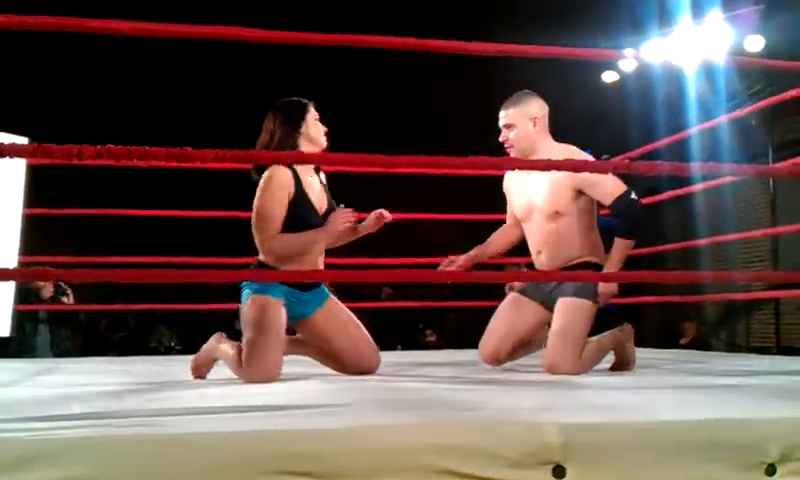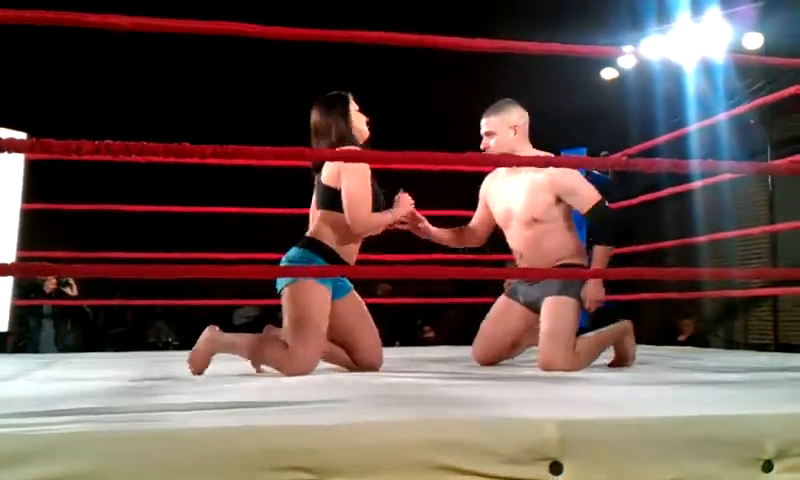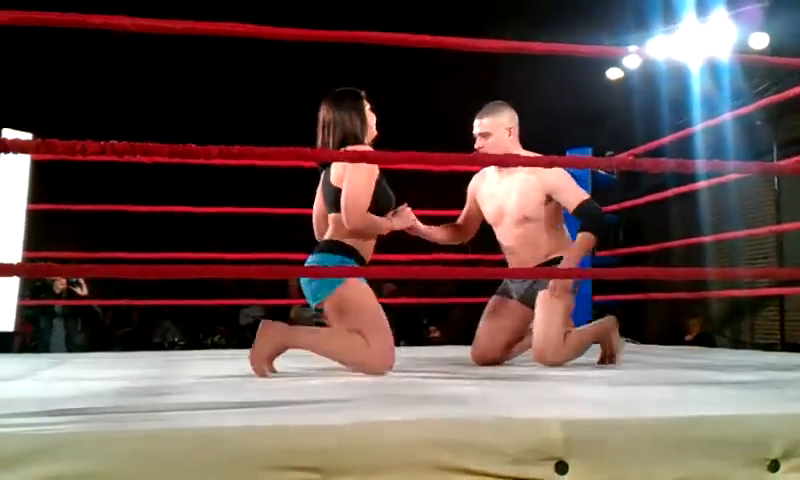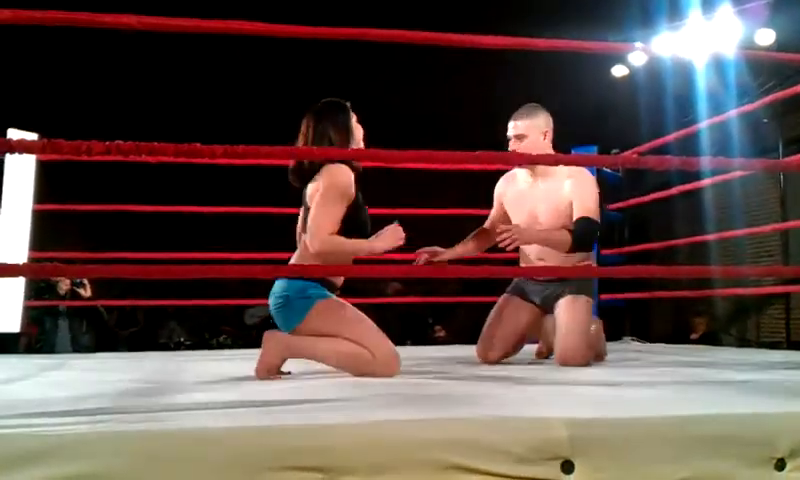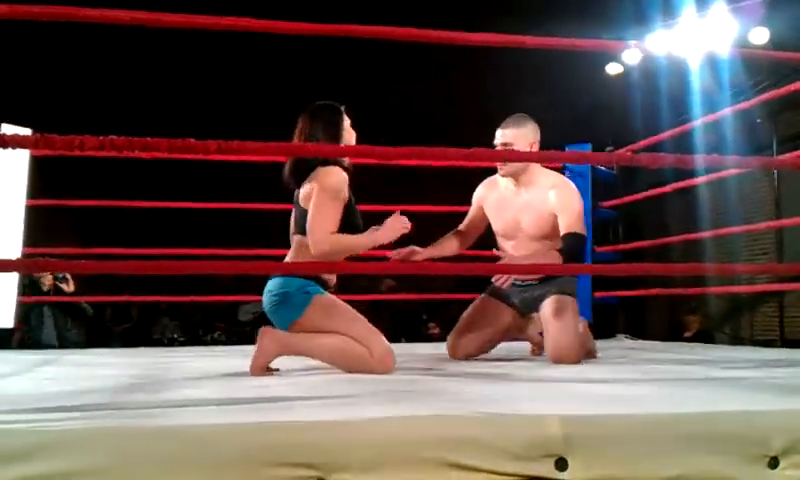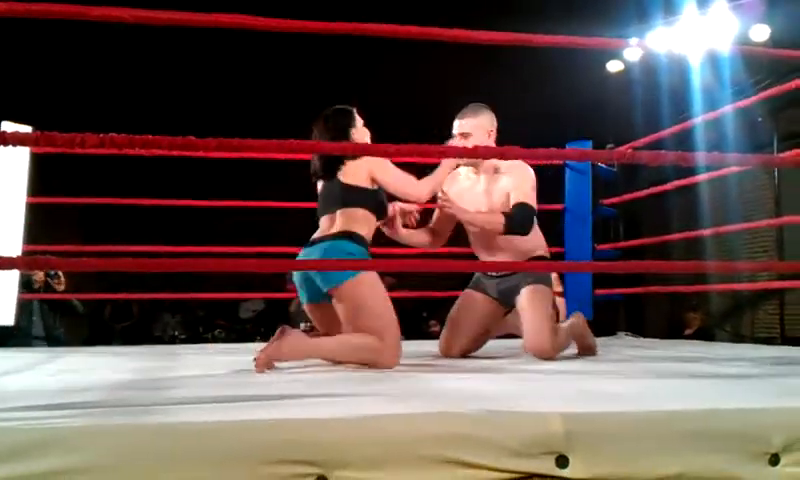
dt=0.3s
person 1, frame 1
left shoulder: (317, 176)
right shoulder: (278, 175)
right elbow: (268, 246)
left wrist: (363, 228)
right wrist: (324, 231)
left hip: (312, 291)
right hip: (270, 286)
left knee: (368, 362)
right knee: (261, 372)
left ankle: (285, 344)
right ankle: (220, 347)
person 1, frame 2
left shoulder: (331, 163)
right elbow: (360, 223)
left wrist: (383, 224)
right wrist: (396, 212)
right hip: (311, 264)
left knee: (370, 360)
right knee: (300, 363)
left ankle: (280, 338)
right ankle: (221, 340)
person 1, frame 3
left shoulder: (334, 165)
right shoulder: (360, 154)
right elbow: (352, 220)
left wrist: (385, 224)
right wrist: (394, 222)
left hip: (327, 264)
right hip: (337, 266)
left knee: (383, 357)
right knee: (378, 360)
left ankle: (289, 336)
right ankle: (279, 334)
person 1, frame 4
left shoulder: (324, 175)
right shoulder: (338, 174)
right elbow: (317, 245)
left wrist: (371, 243)
right wrist: (375, 244)
left hip: (302, 292)
right hip: (300, 293)
left knee: (379, 353)
right knee: (386, 362)
left ankle: (290, 340)
right ankle: (287, 344)
person 1, frame 5
left shoulder: (313, 177)
right shoulder: (332, 176)
right elbow: (321, 246)
left wrist: (371, 237)
right wrist: (379, 236)
left hip: (289, 290)
right hip: (297, 291)
left knee: (369, 349)
right knee: (381, 359)
left ankle: (283, 337)
right ankle: (282, 341)
person 1, frame 6
left shoulder: (325, 177)
right shoulder: (368, 161)
right elbow: (418, 194)
left wrist: (387, 213)
right wrist: (447, 164)
left hip: (310, 260)
right hip: (342, 255)
left knee: (345, 349)
right knee: (388, 354)
left ankle: (296, 342)
right ankle: (296, 344)
person 2, frame 1
right shoulder: (512, 177)
left elbow: (630, 211)
left wrist: (610, 272)
right wrist: (470, 258)
left hip: (580, 275)
right hip: (539, 280)
left knee: (558, 366)
right knee: (490, 353)
left ankle: (618, 337)
right ankle: (554, 333)
person 2, frame 2
left shoulder: (553, 173)
right shoulder: (491, 184)
left elbow: (604, 220)
right elbow: (473, 236)
left wrist: (596, 280)
right wrist: (429, 231)
left hip: (563, 276)
right hip: (523, 283)
left knee: (553, 362)
right knee: (482, 354)
left ankle: (618, 332)
right ankle: (546, 331)
person 2, frame 3
left shoulder: (543, 172)
right shoulder: (480, 183)
left elbow: (593, 218)
right elbow: (461, 232)
left wrist: (568, 265)
right wrist: (420, 229)
right hip: (515, 280)
left knee: (547, 354)
right knee: (482, 355)
left ankle: (603, 328)
right ankle: (543, 330)
person 2, frame 4
left shoulder: (578, 179)
right shoulder: (507, 184)
left elbow: (585, 239)
right elbow: (488, 233)
left wrist: (533, 236)
right wrist: (448, 253)
left hip: (572, 280)
right hip: (528, 283)
left knee: (570, 356)
right knee: (487, 354)
left ankle: (592, 332)
right ankle: (540, 326)
person 2, frame 5
left shoulder: (561, 191)
right shoulder: (487, 190)
left elbow: (575, 252)
right elbow: (464, 235)
left wrist: (525, 261)
right wrist: (424, 253)
left hip: (552, 283)
right hip: (508, 286)
left knee: (563, 354)
right knee: (457, 349)
left ankle: (579, 331)
right ankle: (525, 327)
person 2, frame 6
left shoulder: (516, 172)
right shoulder: (454, 182)
left elbow: (523, 224)
right elbow: (435, 236)
left wrist: (468, 215)
right wrist: (400, 233)
left hip: (528, 269)
right hip: (487, 277)
left knee: (542, 349)
right knee: (449, 348)
left ankle: (574, 326)
right ankle: (513, 321)
